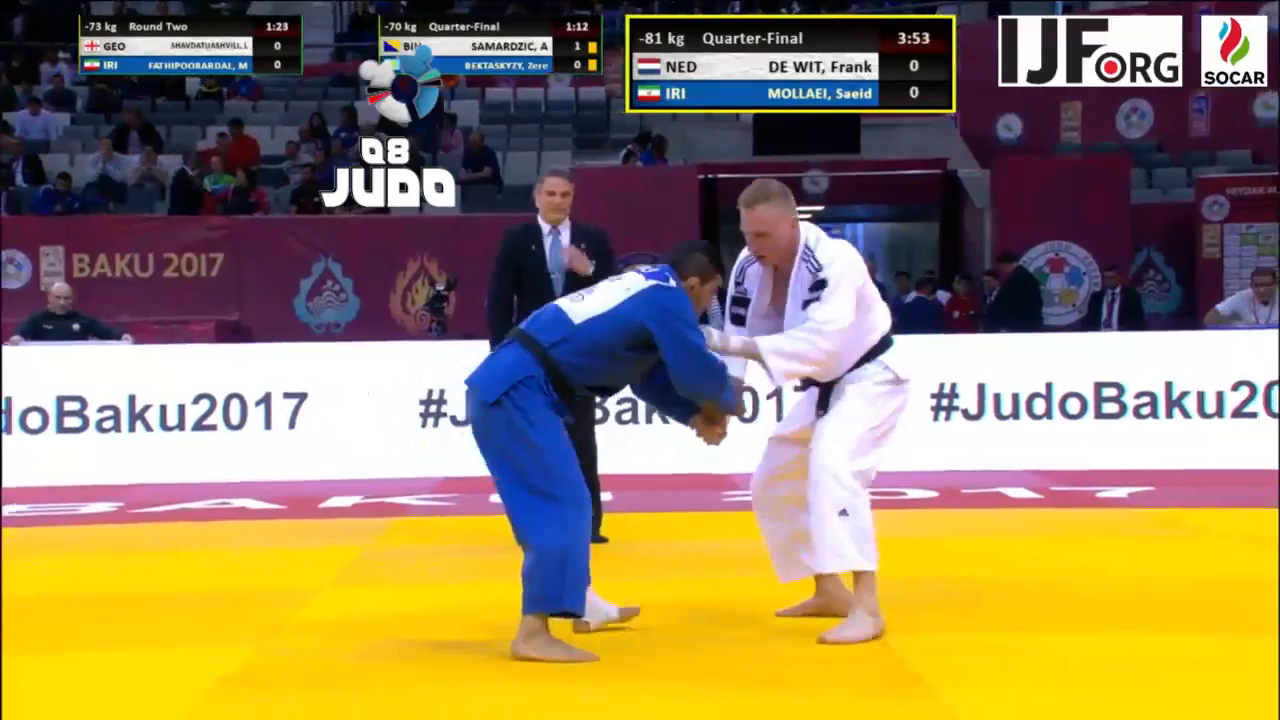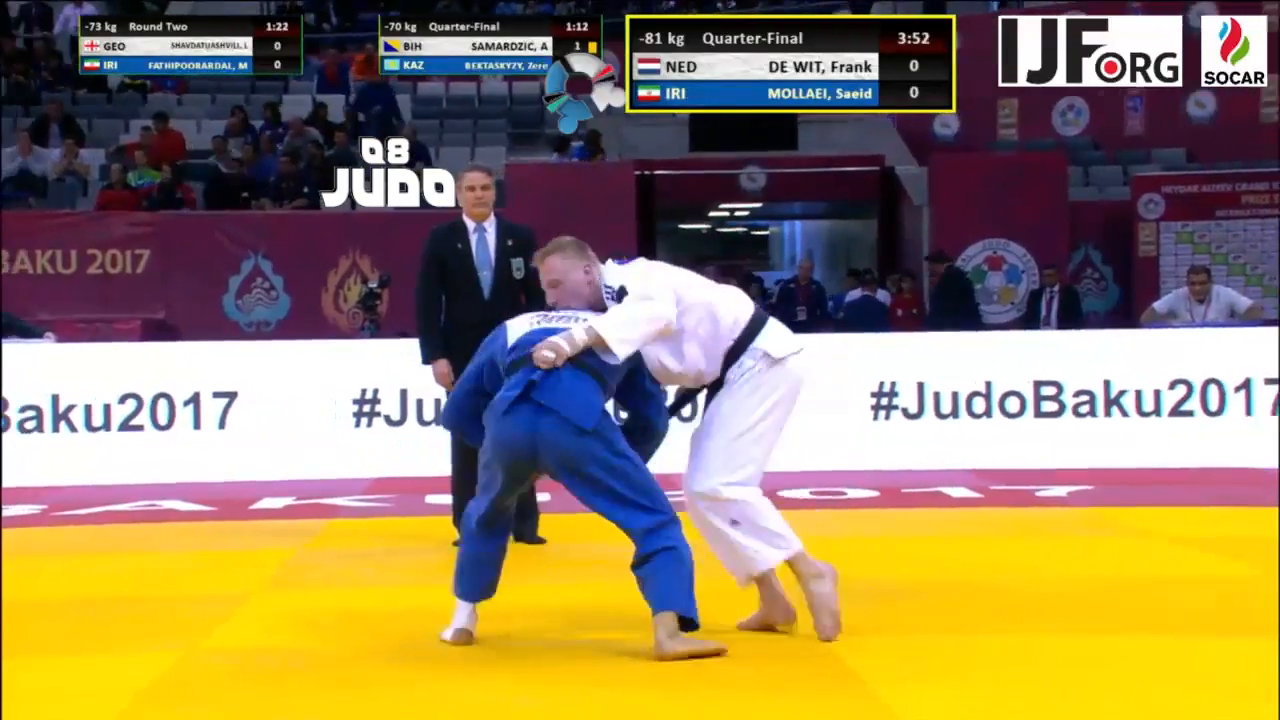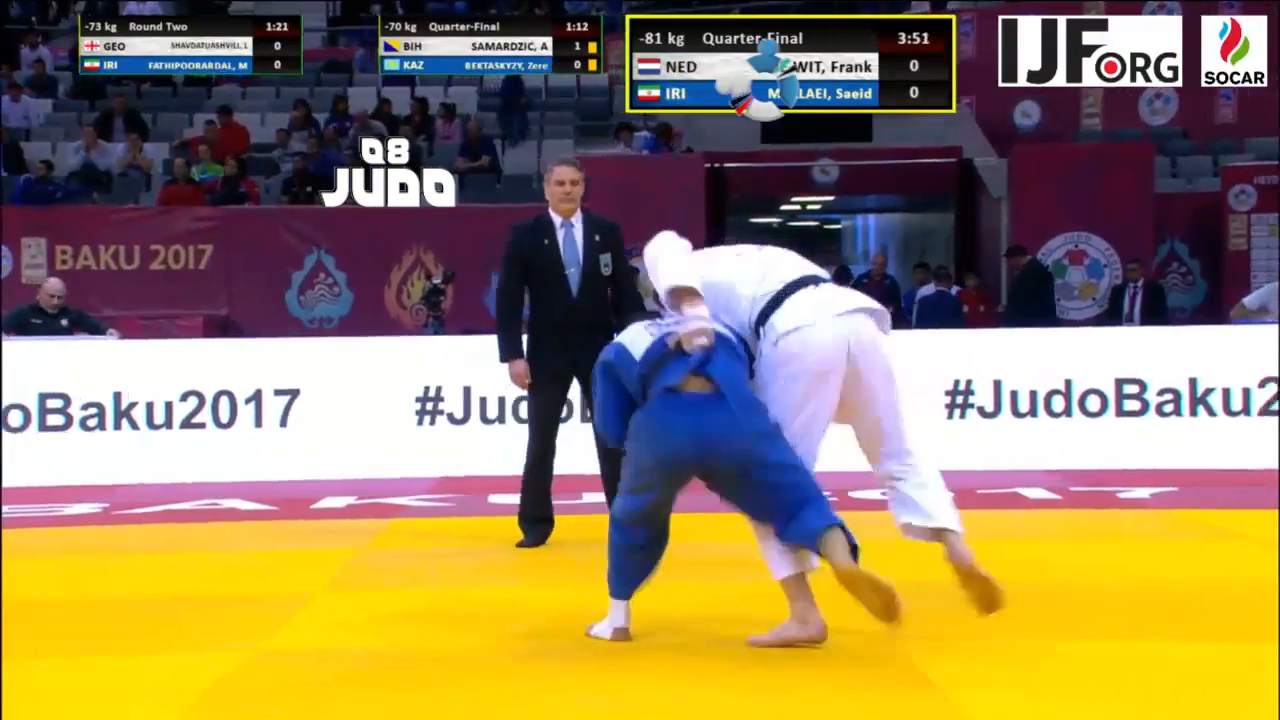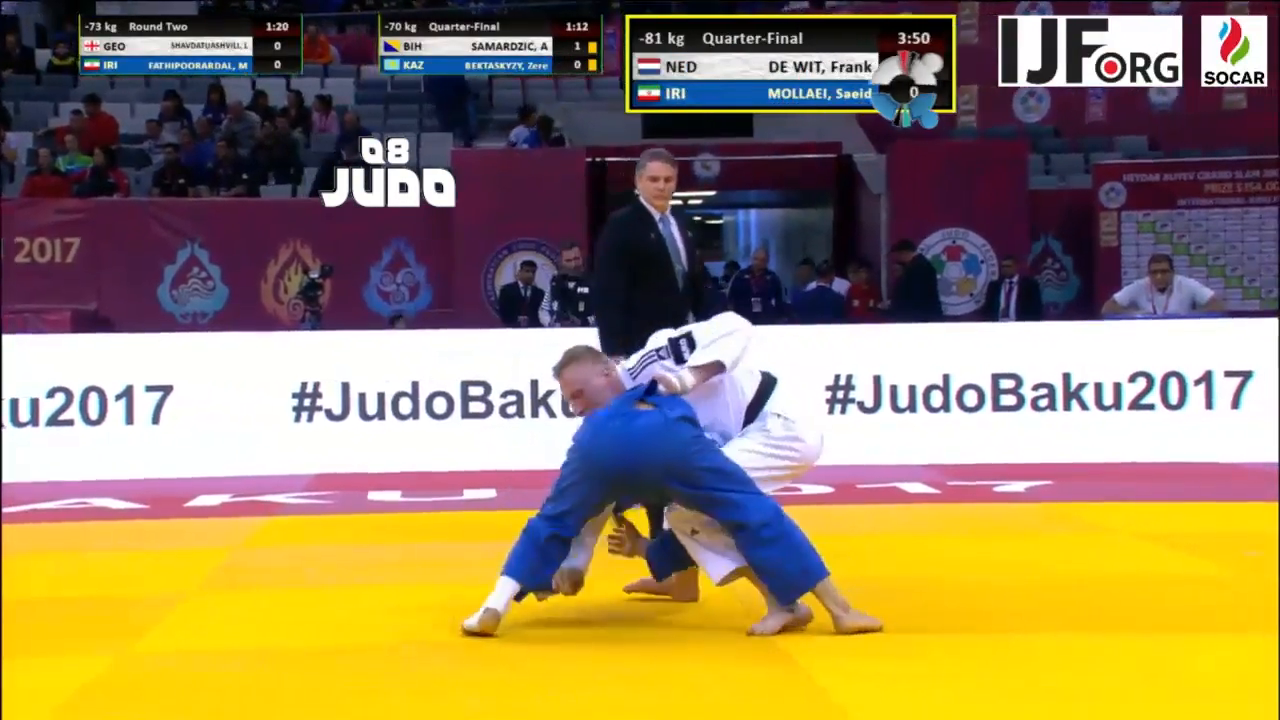
dt=1s
person 1, frame 1
left shoulder: (833, 259)
right shoulder: (750, 266)
left elbow: (819, 342)
right elbow: (742, 334)
left wrist: (735, 347)
left hip: (872, 378)
right hip: (828, 385)
left knee: (833, 467)
right knee: (775, 484)
left ankle: (866, 607)
right ankle: (831, 592)
person 1, frame 2
left shoulder: (623, 281)
right shoulder: (611, 306)
left elbow: (651, 312)
left wrist: (572, 341)
left hip: (761, 363)
right hip: (743, 370)
left knee: (711, 487)
right knee: (710, 487)
left ankle: (811, 575)
right ankle: (773, 603)
person 1, frame 3
left shoulder: (692, 280)
right shoulder: (768, 261)
left elbow: (663, 251)
left wrist: (692, 314)
left hip: (798, 333)
right hip: (857, 323)
right knee: (897, 454)
left ankle: (805, 616)
right ankle: (958, 554)
person 1, frame 4
left shoulder: (653, 363)
left elbow: (733, 328)
left wrist: (690, 377)
right wrist: (574, 563)
left hip: (783, 431)
right hip: (744, 432)
left knee: (687, 506)
right ankle: (683, 579)
person 2, frame 1
left shoulder: (594, 239)
right shoulder: (515, 240)
right elbow: (499, 301)
left wrist: (589, 269)
left knee: (582, 438)
left ankle: (587, 520)
person 2, frame 2
left shoulder: (521, 237)
right shoulder: (440, 240)
left elbow: (536, 297)
right elbow: (427, 303)
right wrist: (435, 355)
right hip: (462, 356)
right knee: (465, 440)
left ankle: (523, 521)
person 2, frame 3
left shoulder: (607, 232)
right shoulder: (525, 235)
left elbow: (625, 294)
right elbow: (508, 300)
right wrist: (512, 354)
left hip: (599, 349)
right hip: (547, 352)
right knee: (541, 440)
right ankle: (536, 523)
person 2, frame 4
left shoulder: (681, 225)
right shoulder: (621, 225)
left elbow: (696, 288)
right elbow: (606, 294)
right wrist: (615, 351)
right hip: (640, 348)
right ankle: (663, 524)
person 3, frame 1
left shoulder: (640, 289)
right shoulder: (666, 299)
left elbow: (653, 376)
right elbow: (699, 374)
left wrist: (694, 416)
right wrist: (727, 400)
left hip: (507, 386)
right hip: (513, 392)
left knee: (563, 497)
right knee: (560, 503)
left ankle: (587, 608)
right ankle: (531, 634)
person 3, frame 2
left shoulder: (508, 332)
left elbow: (457, 414)
right elbow: (651, 422)
right wrist: (617, 466)
left hip: (509, 419)
right hip: (576, 422)
left knee: (487, 514)
right knee: (654, 520)
left ankle: (462, 621)
right ankle: (668, 634)
person 3, frame 3
left shoulder: (615, 353)
right shoulder: (719, 333)
left elbow: (614, 431)
left hip: (666, 427)
right hip: (733, 418)
left knee: (634, 516)
right knee: (800, 505)
left ankle: (617, 618)
right ankle: (844, 564)
person 3, frame 4
left shoulder: (596, 424)
left elbow: (554, 510)
right wrist: (654, 554)
left hip: (600, 441)
right hip: (666, 435)
left knee: (551, 525)
right knee: (755, 514)
left ankle: (493, 607)
right ankle: (842, 610)
